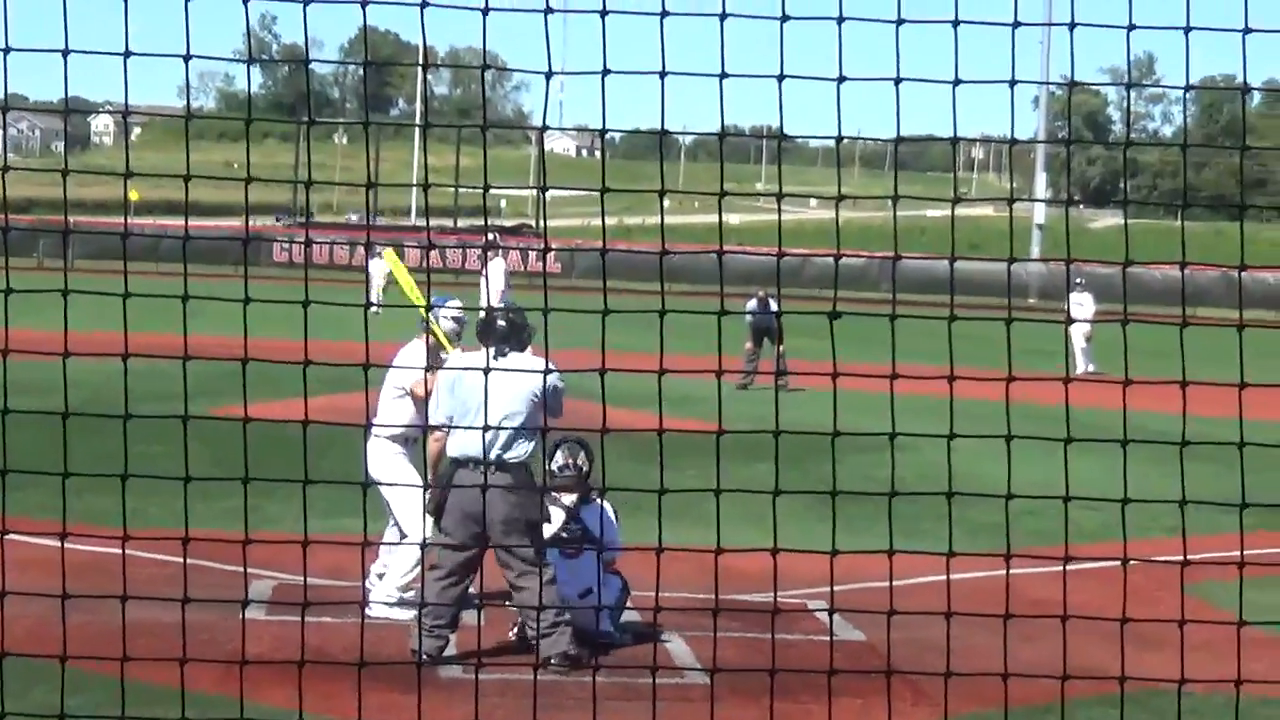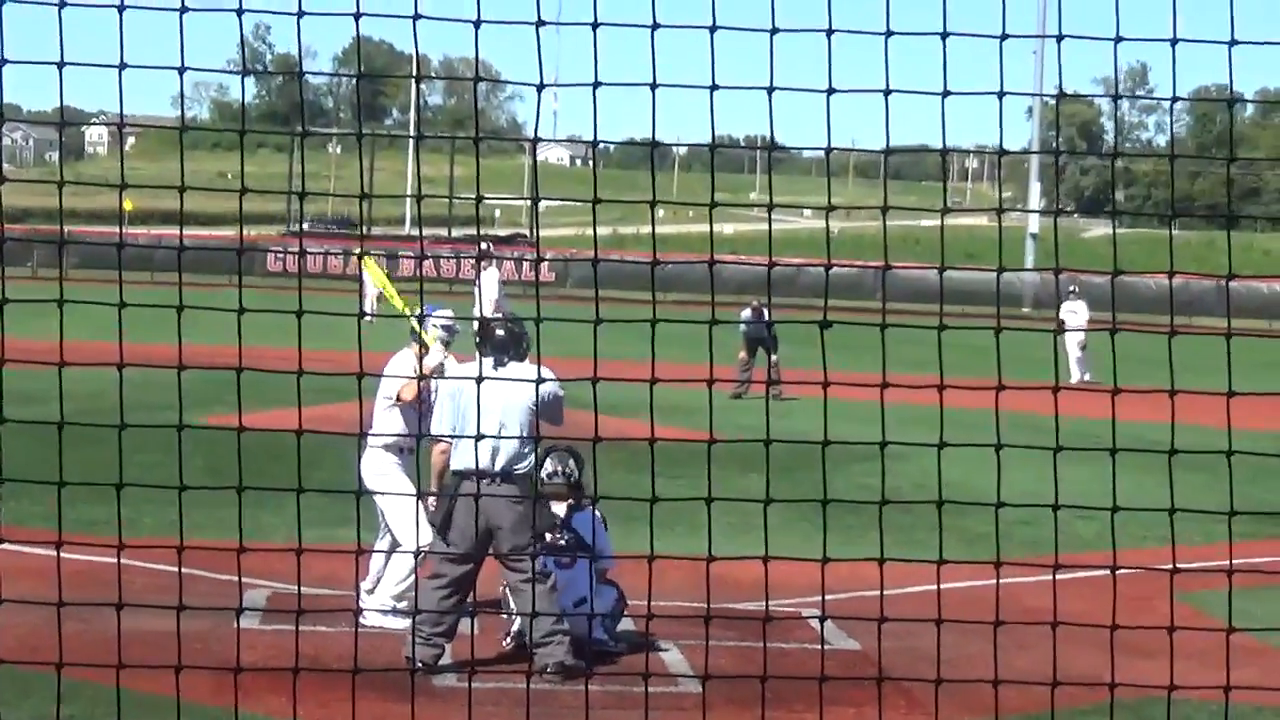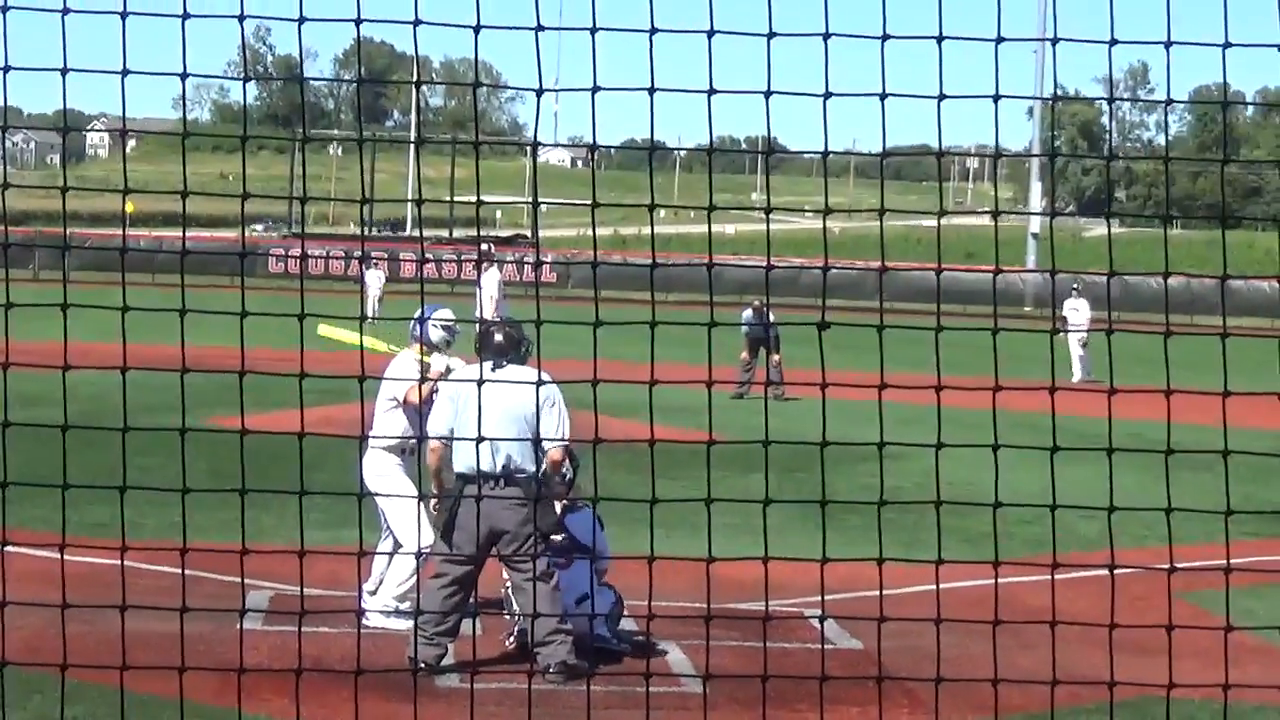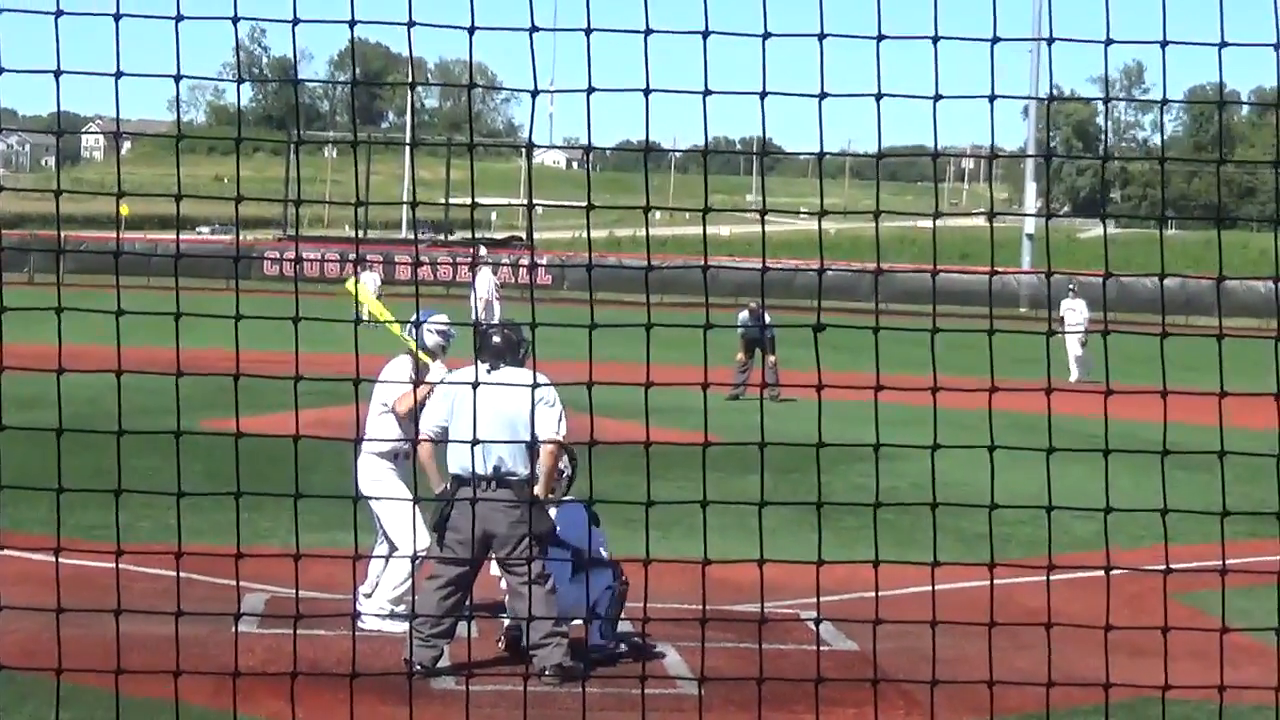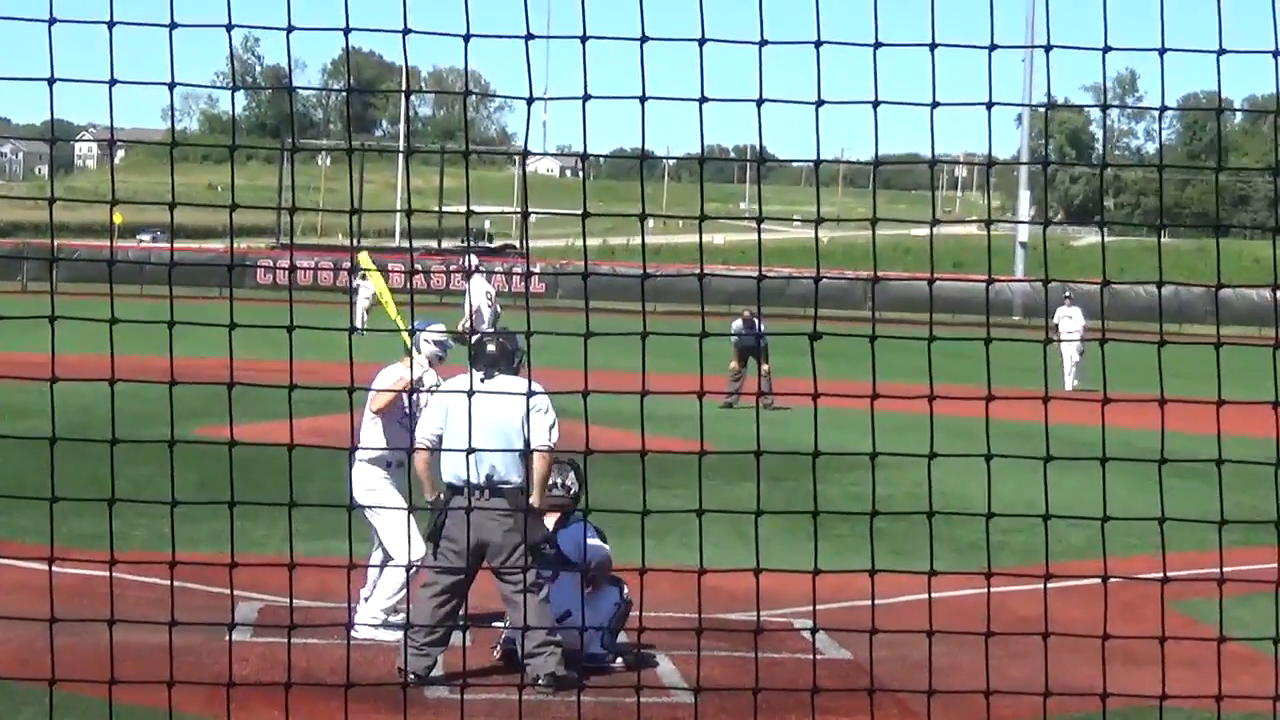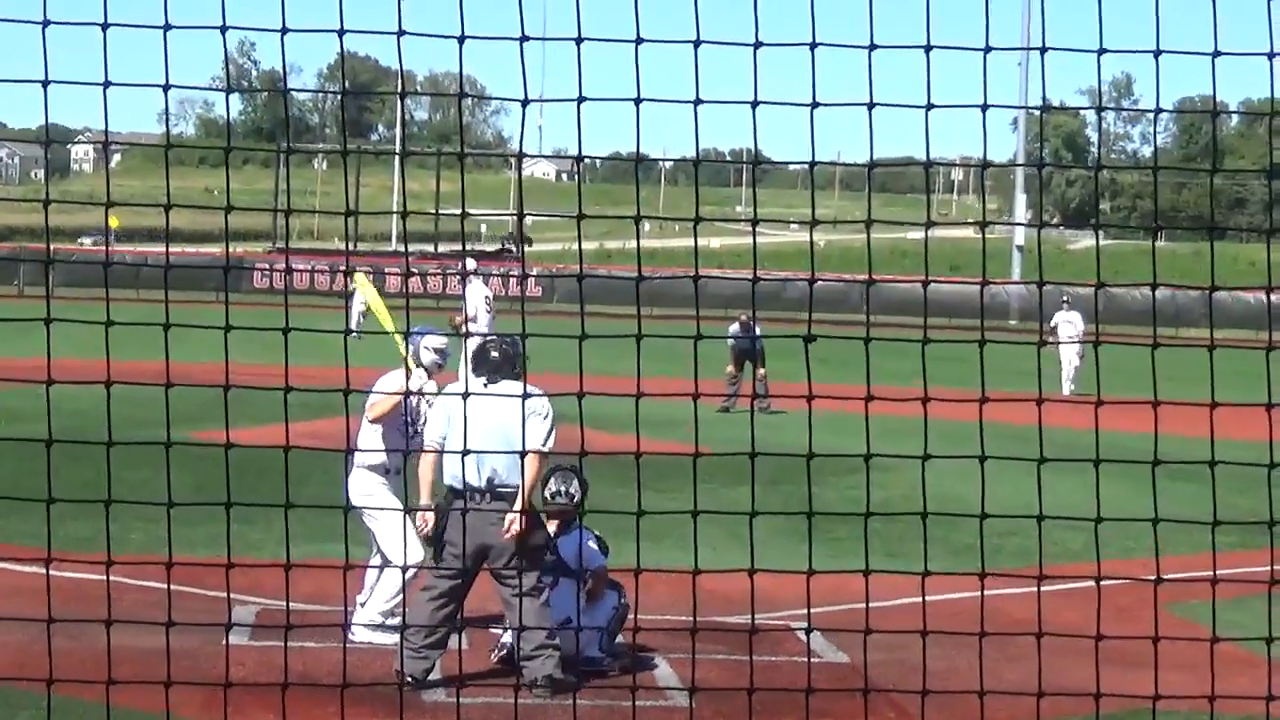
dt=0.4s
person 1, frame 1
left shoulder: (456, 366)
right shoulder: (542, 372)
left elbow: (437, 435)
right elbow: (554, 412)
left wrist: (431, 479)
left hip: (461, 479)
right hip: (511, 483)
left knee: (446, 567)
right knee: (529, 569)
left ankle: (427, 644)
right ankle: (557, 647)
person 1, frame 2
left shoulder: (456, 377)
right shoulder: (539, 379)
left elbow: (442, 446)
right elbow: (556, 417)
left wrist: (435, 490)
left hip: (464, 491)
right hip: (514, 493)
left knee: (445, 576)
right knee: (532, 578)
left ankle: (422, 652)
right ankle: (554, 657)
person 1, frame 3
left shoulder: (458, 380)
right shoulder: (540, 383)
left elbow: (436, 446)
right elbow: (557, 455)
left wrist: (437, 490)
right wrist: (551, 487)
left hip: (469, 495)
right hip: (520, 497)
left knee: (448, 577)
right knee: (537, 579)
left ankle: (425, 653)
right ankle: (557, 658)
person 1, frame 4
left shoulder: (454, 381)
right shoulder: (536, 385)
left elbow: (425, 440)
right elbow: (551, 446)
left wrist: (439, 486)
right wrist: (542, 490)
left hip: (464, 497)
right hip: (514, 499)
left knee: (444, 580)
right knee: (532, 581)
left ankle: (421, 656)
right ankle: (552, 661)
person 1, frame 5
left shoulder: (449, 389)
right shoulder: (530, 393)
left elbow: (422, 450)
right elbow: (542, 453)
left wrist: (433, 496)
right wrist: (536, 501)
left hip: (458, 506)
right hip: (507, 508)
left knee: (438, 588)
right knee: (526, 591)
left ankle: (414, 665)
right ankle: (546, 669)
person 1, frame 6
left shoulder: (452, 394)
right shoulder: (532, 398)
left elbow: (430, 450)
right elbow: (533, 455)
left wrist: (426, 504)
right wrist: (521, 508)
left hip: (459, 509)
right hip: (508, 509)
left knee: (437, 592)
right knee: (526, 593)
left ankle: (412, 668)
right ankle: (543, 672)
person 2, frame 1
left shoulder: (434, 356)
right shoulder: (413, 354)
right elbow: (422, 391)
left hip: (397, 450)
right hip: (389, 451)
left knee: (403, 521)
right knee: (422, 528)
left ankle: (379, 578)
right ankle: (383, 599)
person 2, frame 2
left shoulder: (423, 365)
right shoulder: (403, 362)
right elbow: (406, 396)
left wrist: (449, 373)
right wrist: (428, 368)
left hip: (397, 460)
right hip: (384, 461)
left knee: (393, 534)
right knee: (418, 539)
left ankle: (371, 595)
right ankle: (378, 608)
person 2, frame 3
left shoulder: (421, 365)
right shoulder: (405, 364)
right elbow: (416, 399)
left wrist: (453, 374)
right wrist: (436, 372)
left hip: (393, 462)
right hip: (386, 463)
left knee: (395, 535)
right knee: (419, 540)
left ankle: (374, 595)
right ankle: (381, 609)
person 2, frame 4
left shoulder: (418, 371)
right shoulder: (400, 369)
right elbow: (403, 408)
right wrist: (431, 381)
left hip: (387, 467)
right hip: (380, 468)
left knee: (392, 538)
right knee: (416, 543)
left ankle: (369, 598)
right ankle: (376, 612)
person 2, frame 5
left shoulder: (418, 382)
right shoulder: (394, 375)
right elbow: (376, 406)
left wrist: (434, 393)
right wrist: (411, 377)
left hip: (388, 475)
right hip: (373, 476)
left knee: (388, 545)
right knee: (410, 551)
left ankle: (371, 605)
right ankle: (368, 620)
person 2, frame 6
left shoulder: (418, 390)
right shoulder: (393, 382)
right elbow: (373, 415)
left wrist: (433, 403)
right wrist: (409, 388)
left hip: (389, 480)
right hip: (371, 482)
left knee: (388, 550)
right knee: (409, 556)
left ankle: (368, 610)
right ankle: (366, 624)
person 3, frame 1
right shoulder: (601, 507)
right elbow: (610, 559)
right hip: (588, 608)
right knee: (615, 580)
left ankle: (528, 623)
right ankle: (604, 627)
person 3, frame 2
right shoulder: (591, 515)
right elbow: (603, 567)
right hip: (580, 617)
left knee: (511, 583)
right knee: (612, 591)
left ankle: (520, 631)
right ankle: (598, 635)
person 3, frame 3
right shoulder: (586, 514)
right elbow: (601, 568)
right hip: (581, 615)
left knee: (512, 586)
right knee: (609, 594)
left ankle: (523, 632)
right ankle: (601, 634)
person 3, frame 4
right shoulder: (576, 510)
right elbow: (602, 557)
right wrist: (580, 563)
left hip: (519, 605)
right hip: (559, 602)
right knee: (611, 571)
left ankle: (514, 632)
right ankle: (600, 642)
person 3, frame 5
right shoulder: (579, 528)
right elbow: (604, 564)
right wrist: (591, 586)
right hip: (569, 629)
right knee: (616, 589)
left ankle: (510, 642)
right ankle: (597, 651)
person 3, frame 6
right shoulder: (581, 536)
right elbow: (600, 576)
right wrist: (587, 599)
right hip: (569, 637)
right knee: (614, 592)
left ankle: (508, 647)
right ankle: (594, 655)
